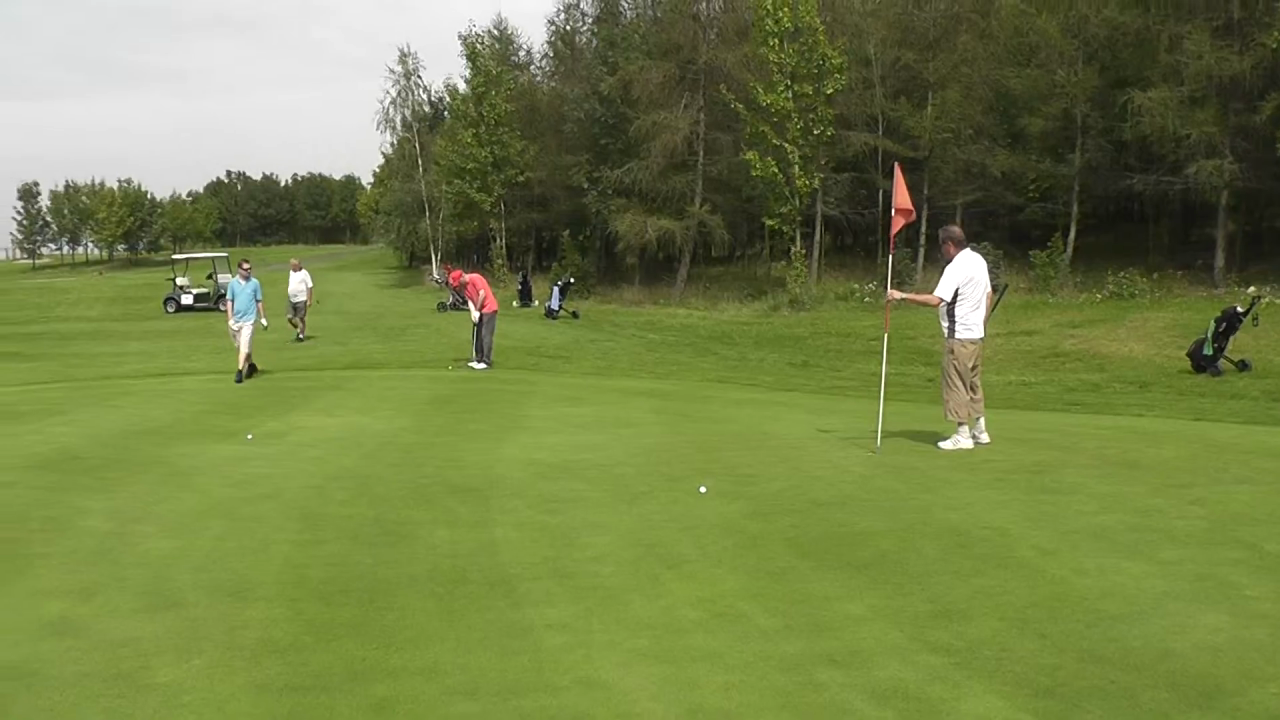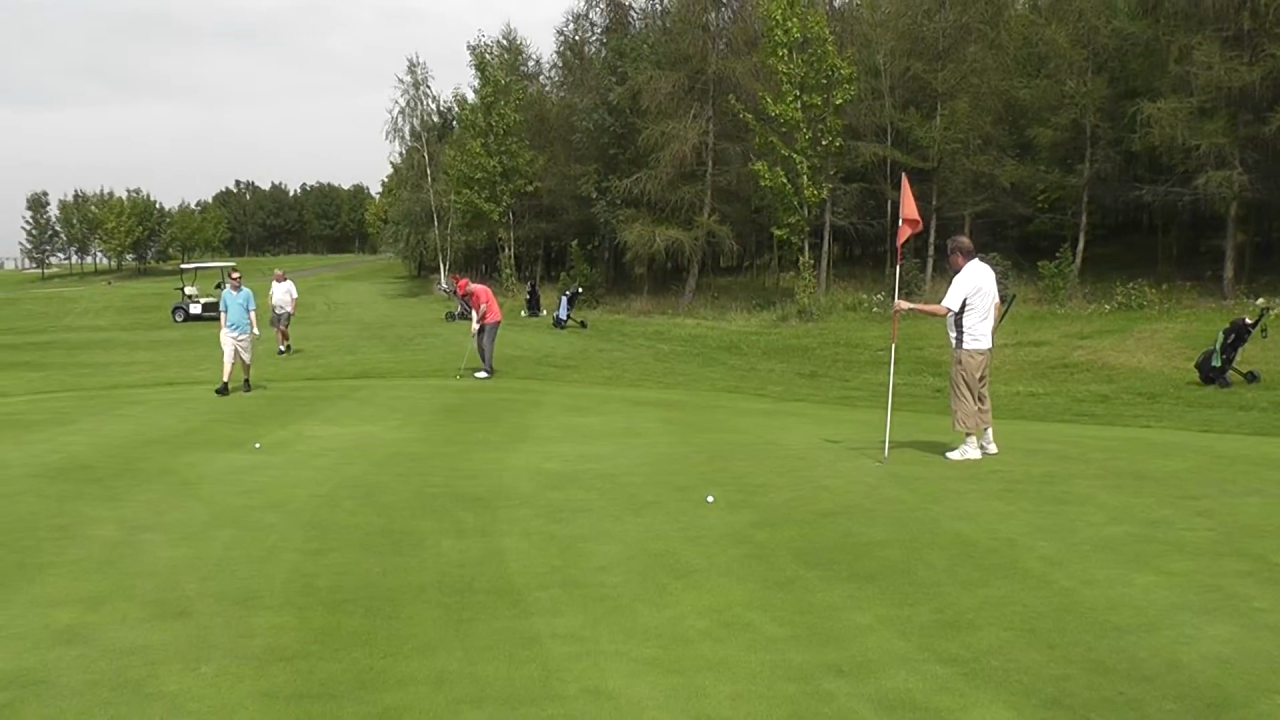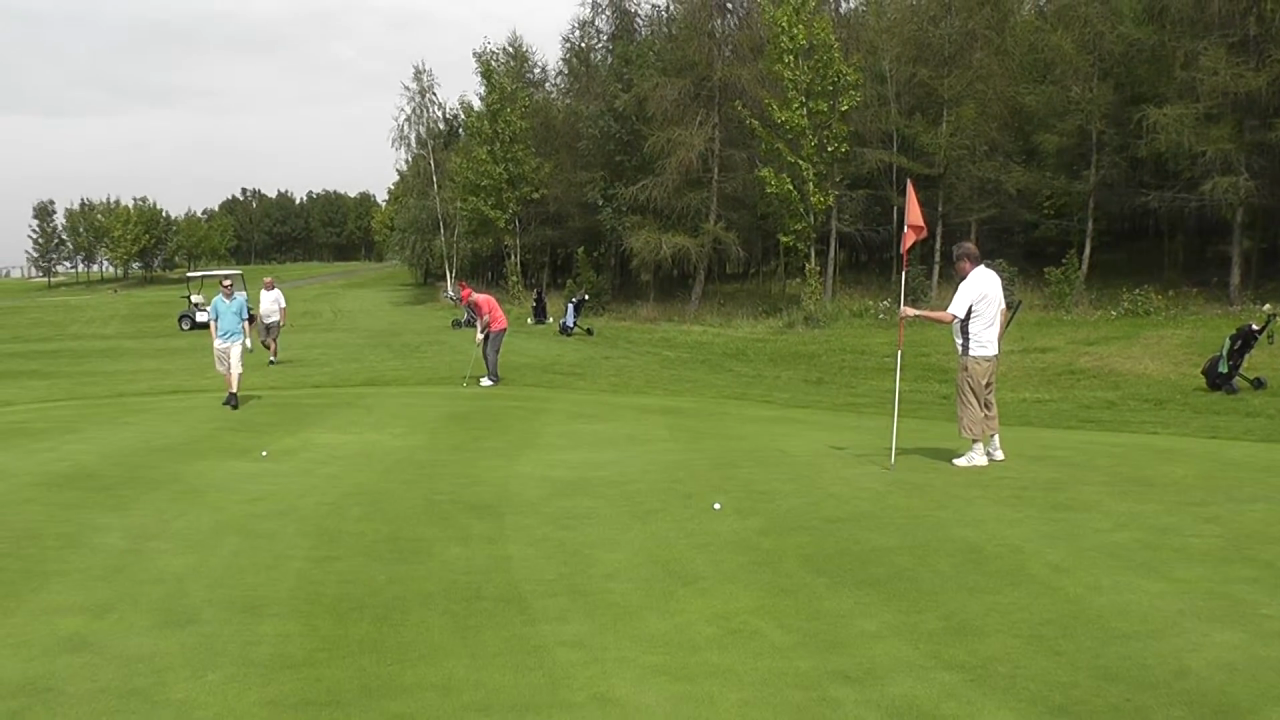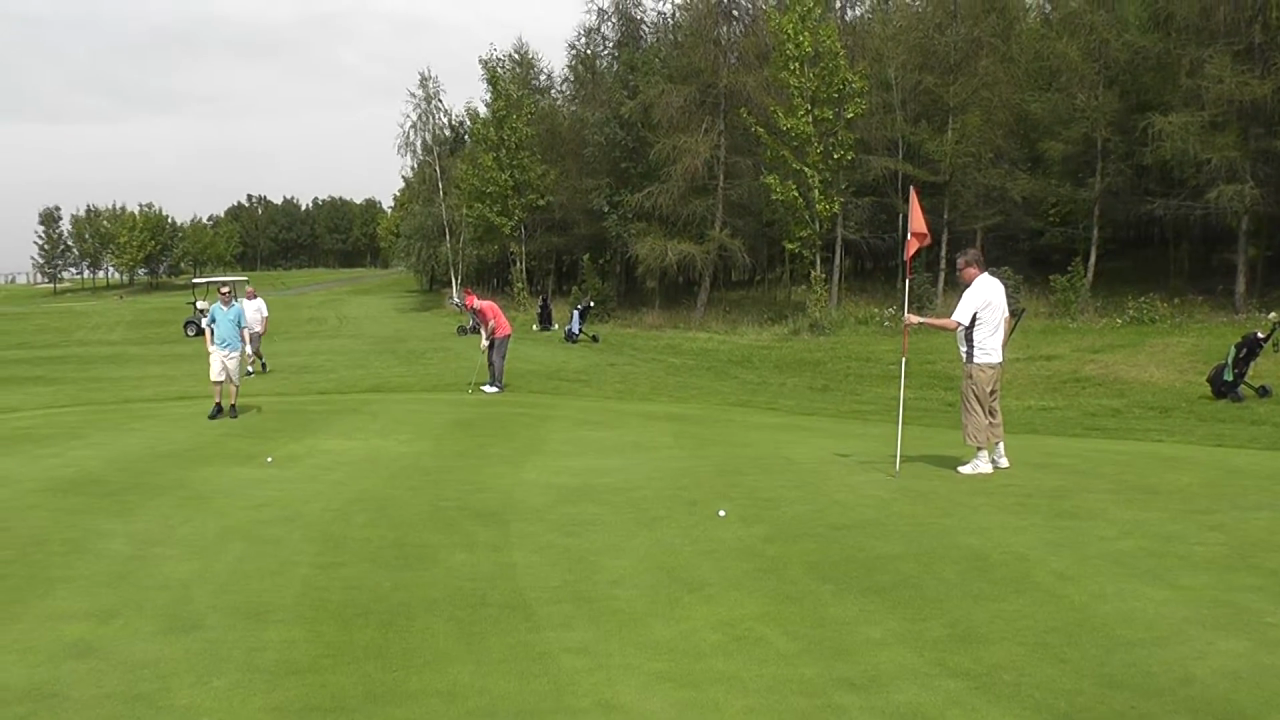
dt=0.5s
person 1, frame 1
left shoulder: (956, 267)
right shoulder: (978, 260)
left elbow: (935, 300)
right elbow: (988, 294)
left wrist: (903, 296)
left hip: (959, 336)
right hip: (976, 333)
left knee: (956, 384)
right knee: (972, 382)
left ankle: (963, 435)
right ankle: (979, 430)
person 1, frame 2
left shoulder: (965, 278)
right shoulder: (986, 271)
left elbow: (943, 310)
right elbow: (996, 304)
left wrist: (910, 306)
left hip: (967, 346)
right hip: (984, 343)
left knee: (964, 395)
right knee: (981, 393)
left ankle: (971, 445)
right ankle: (987, 441)
person 1, frame 3
left shoulder: (970, 285)
right shoulder: (993, 277)
left elbow: (948, 317)
right elbow: (1002, 311)
left wrist: (916, 313)
left hip: (973, 353)
right hip: (990, 350)
left knee: (971, 401)
right knee: (987, 400)
left ankle: (977, 452)
right ankle: (994, 447)
person 1, frame 4
left shoulder: (975, 292)
right shoulder: (996, 285)
left elbow: (953, 324)
right elbow: (1005, 319)
left wrist: (920, 320)
left hip: (978, 360)
right hip: (994, 358)
left knee: (975, 409)
right knee: (992, 407)
left ankle: (982, 460)
right ankle: (999, 455)
